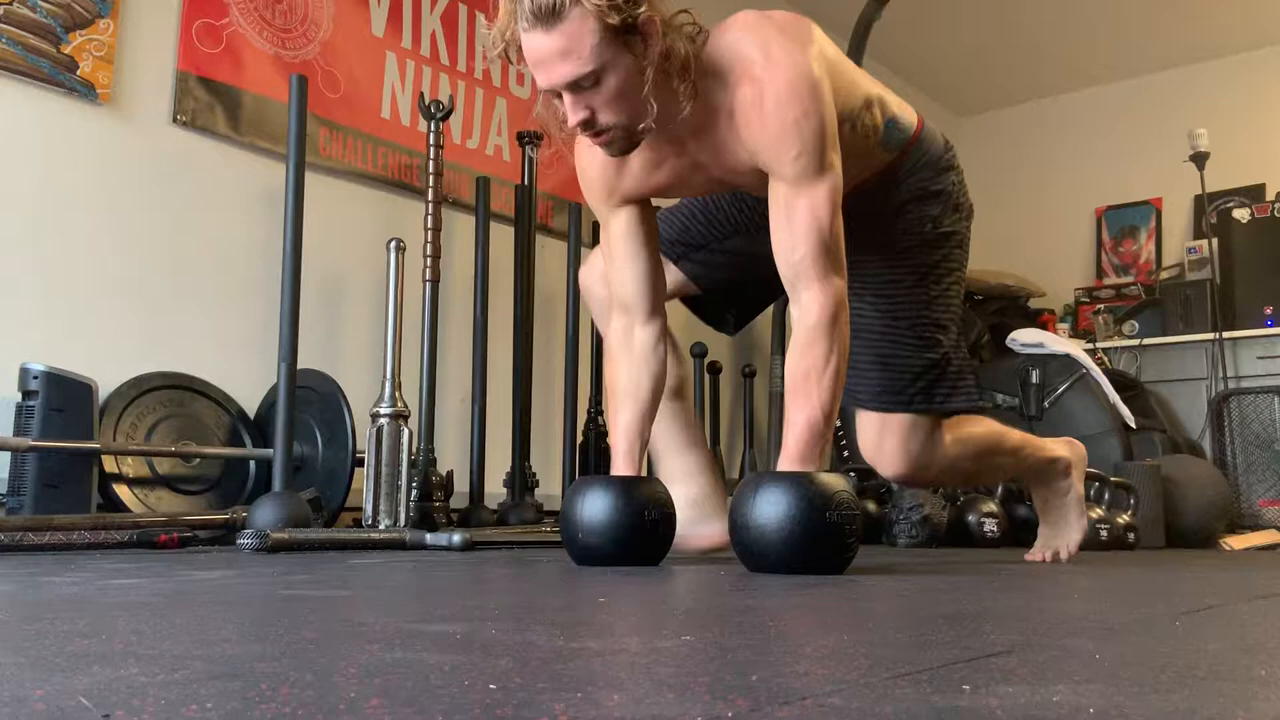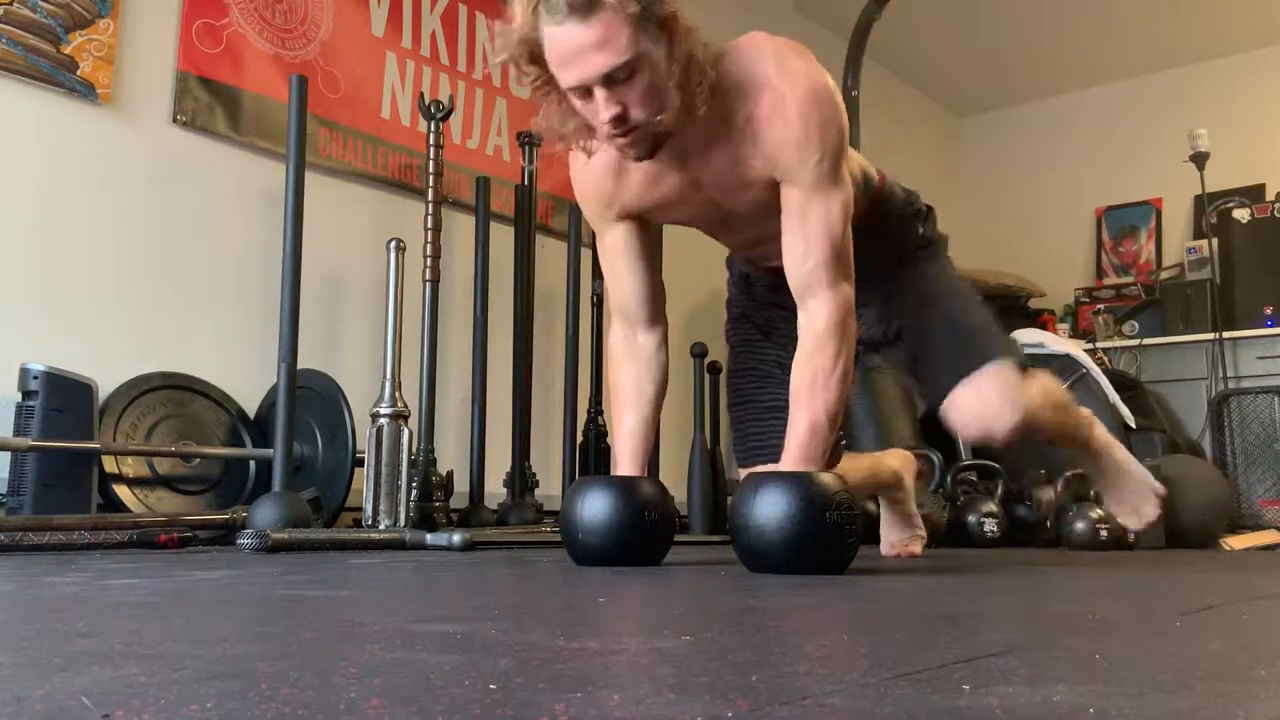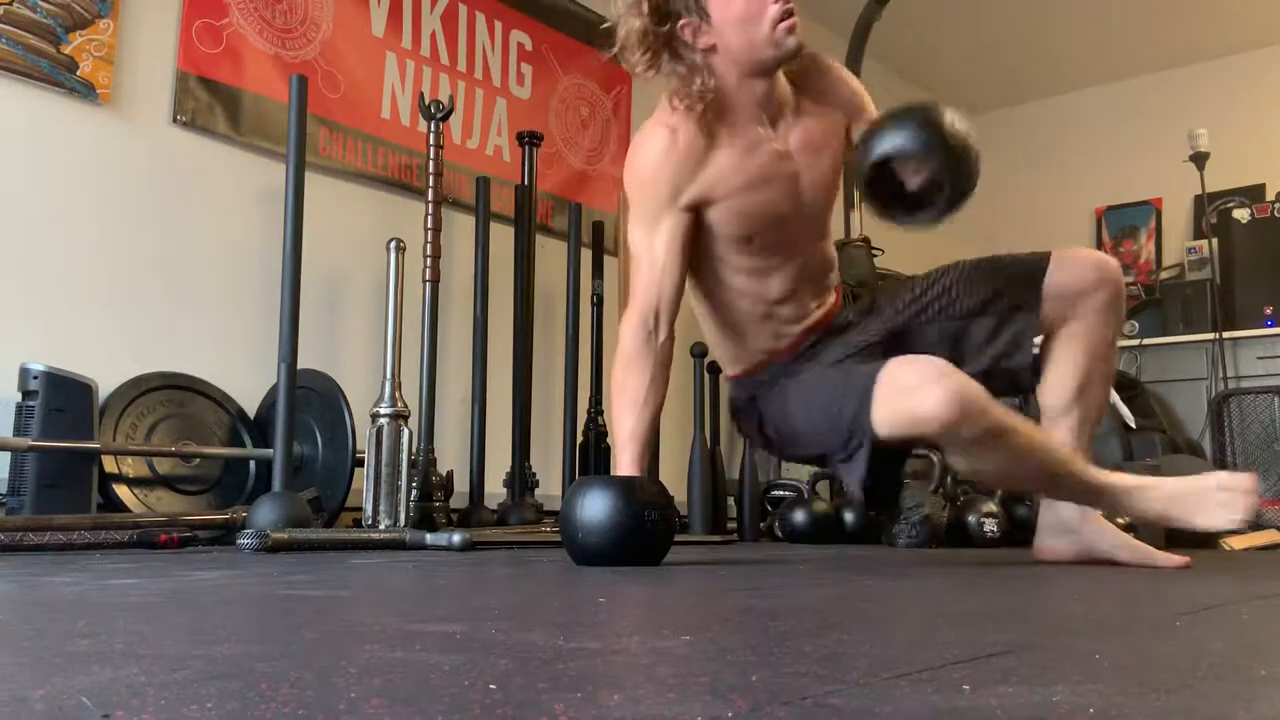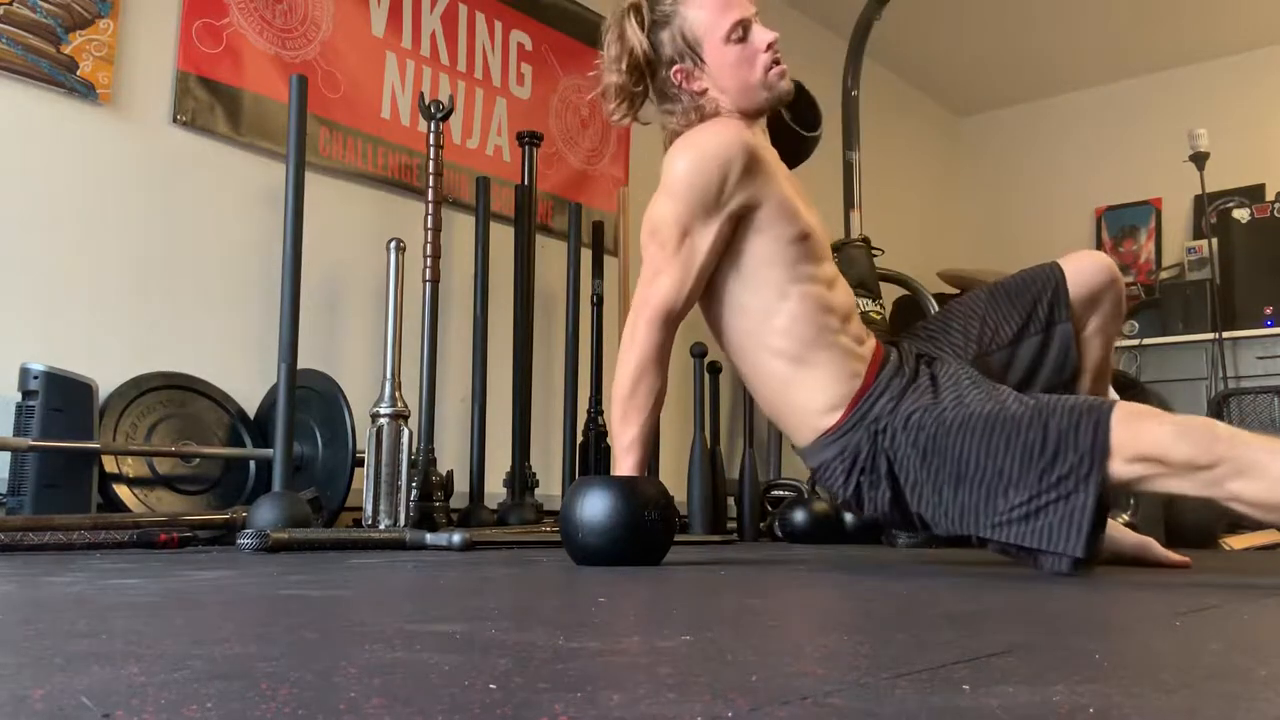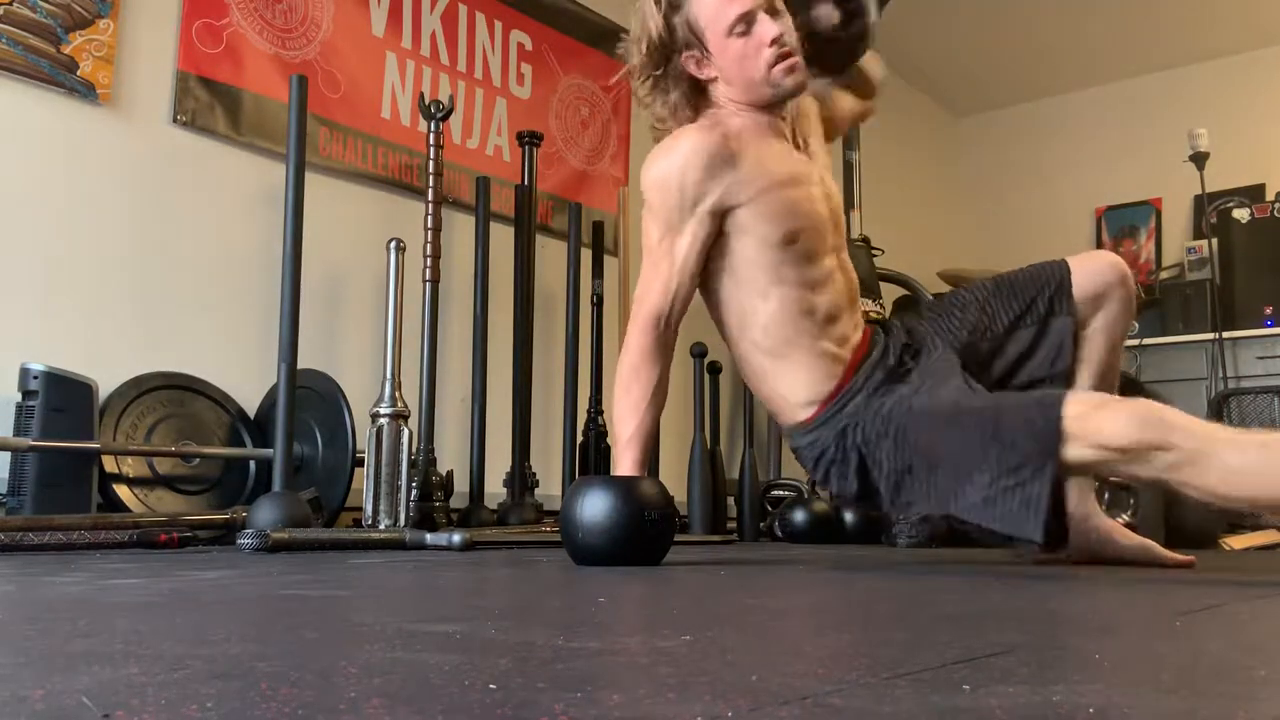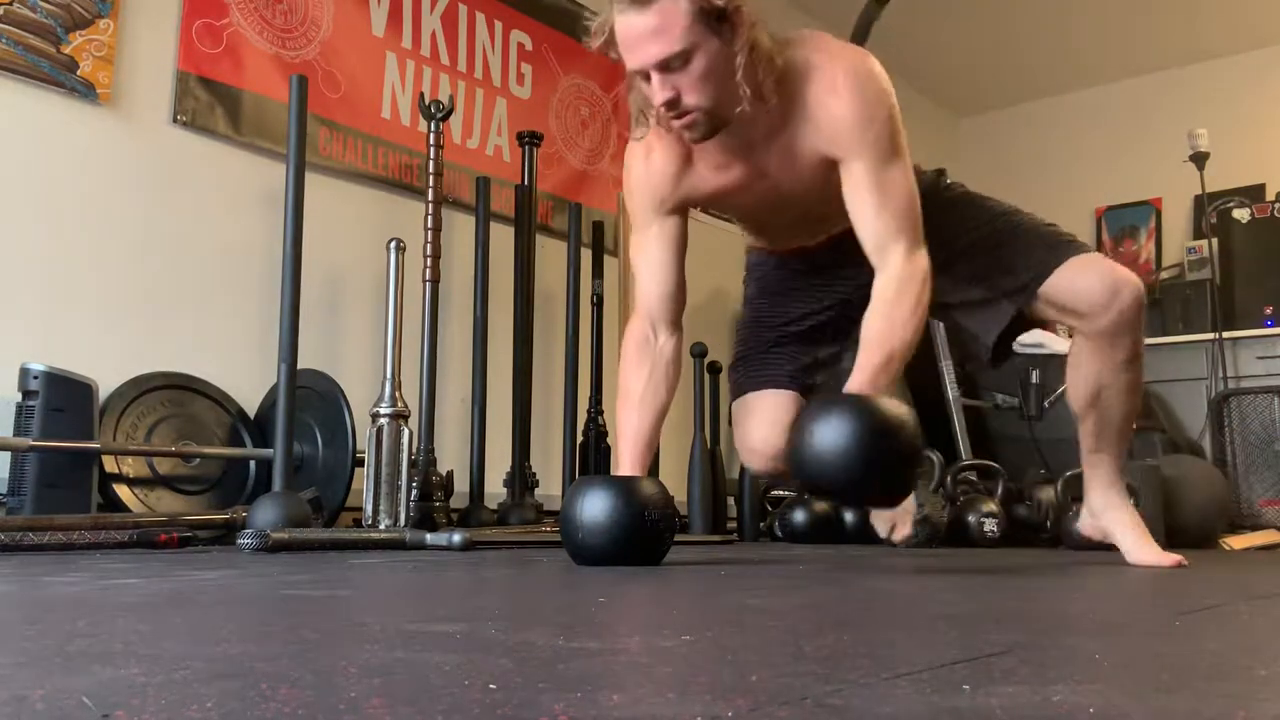
dt=0.7s
person 1, frame 1
left shoulder: (768, 79)
right shoulder: (601, 154)
left elbow: (818, 299)
right elbow: (634, 320)
right wrist: (624, 485)
left hip: (900, 185)
left knee: (900, 453)
right knee: (602, 282)
left ankle: (1056, 466)
right ankle: (699, 500)
person 1, frame 2
left shoulder: (785, 95)
right shoulder: (598, 167)
left elbow: (826, 307)
right elbow: (637, 330)
left wrist: (799, 475)
left hip: (876, 234)
right hip: (760, 279)
left knee: (999, 416)
left ankle: (1084, 437)
right ankle: (892, 476)
person 1, frame 3
left shoulder: (817, 84)
right shoulder: (674, 145)
left elbow: (923, 177)
right elbow: (648, 324)
left hip: (851, 328)
right hip: (781, 389)
left knee: (1091, 278)
right knee: (937, 395)
left ankle: (1066, 518)
right ankle: (1113, 492)
person 1, frame 4
left shoulder: (745, 156)
right shoulder: (714, 148)
right elbow: (653, 319)
left wrist: (778, 151)
right wrist: (626, 487)
left hip: (900, 371)
right hip: (879, 436)
left knee: (1093, 278)
right knee: (1173, 446)
left ankle: (1078, 517)
person 1, frame 5
left shoulder: (795, 110)
right shoulder: (696, 155)
left elbow: (861, 92)
right elbow: (652, 322)
right wrist: (626, 483)
left hip: (895, 353)
right hip: (856, 422)
left knee: (1103, 279)
right knee: (1126, 430)
left ankle: (1071, 513)
person 1, frame 6
left shoulder: (837, 85)
right shoulder: (656, 159)
left elbow: (907, 262)
right elbow: (654, 329)
left wrist: (863, 397)
left hip: (905, 221)
right hip: (789, 265)
left knee: (1112, 297)
right knee: (764, 450)
left ankle: (1105, 499)
